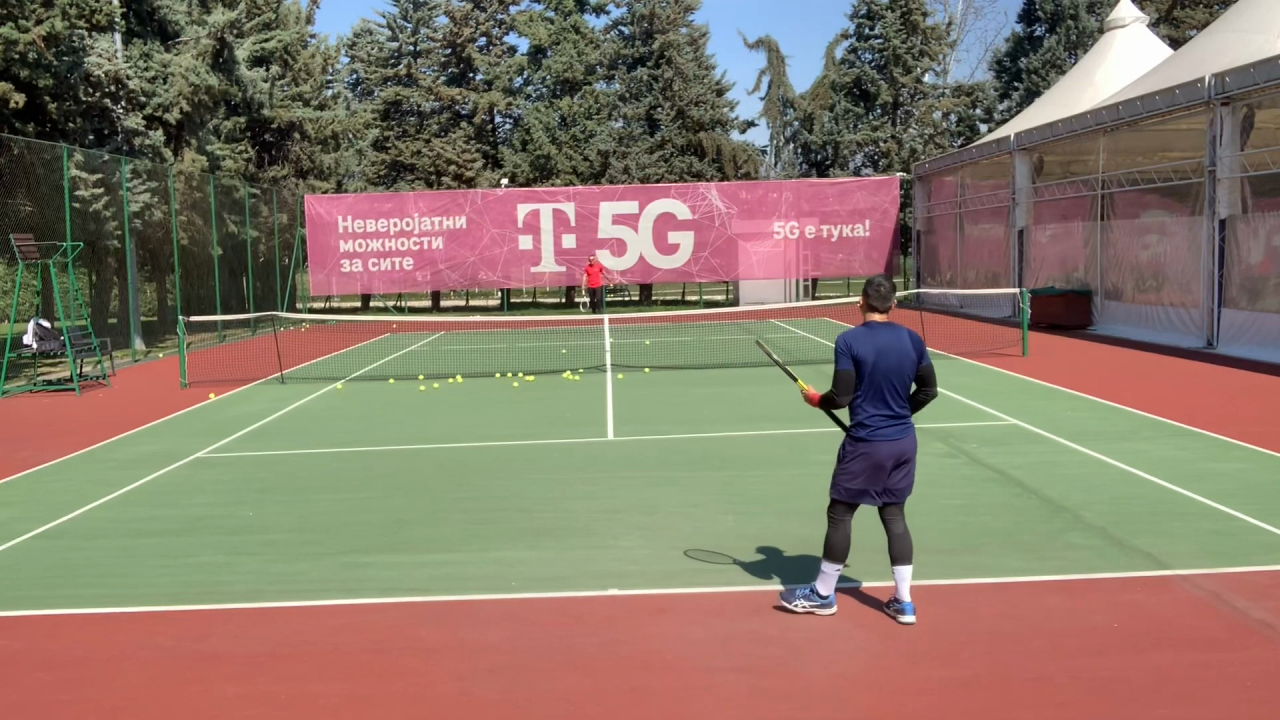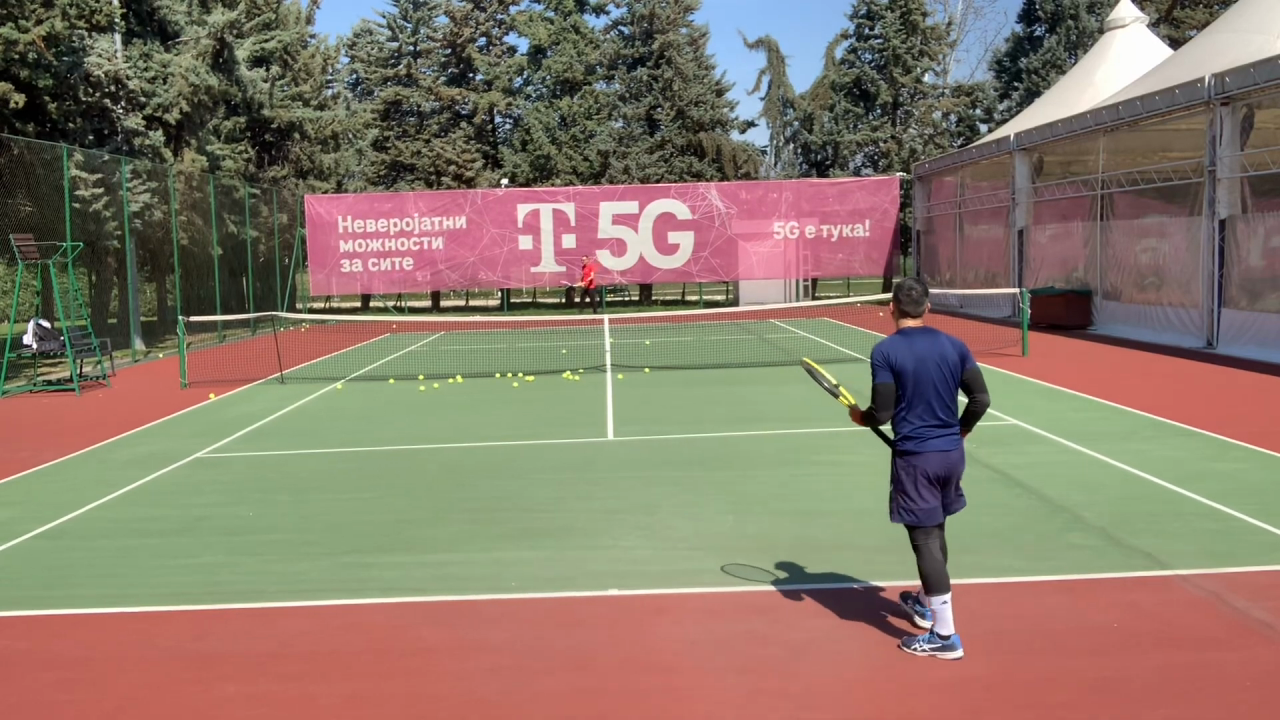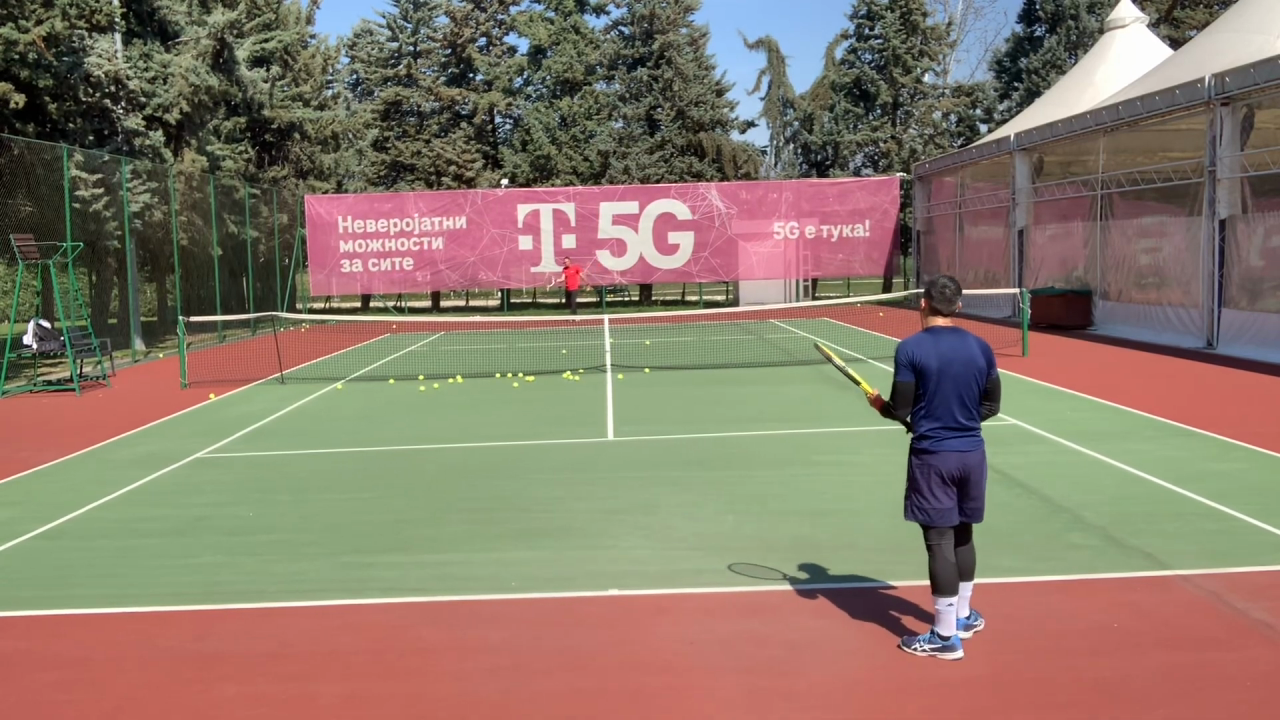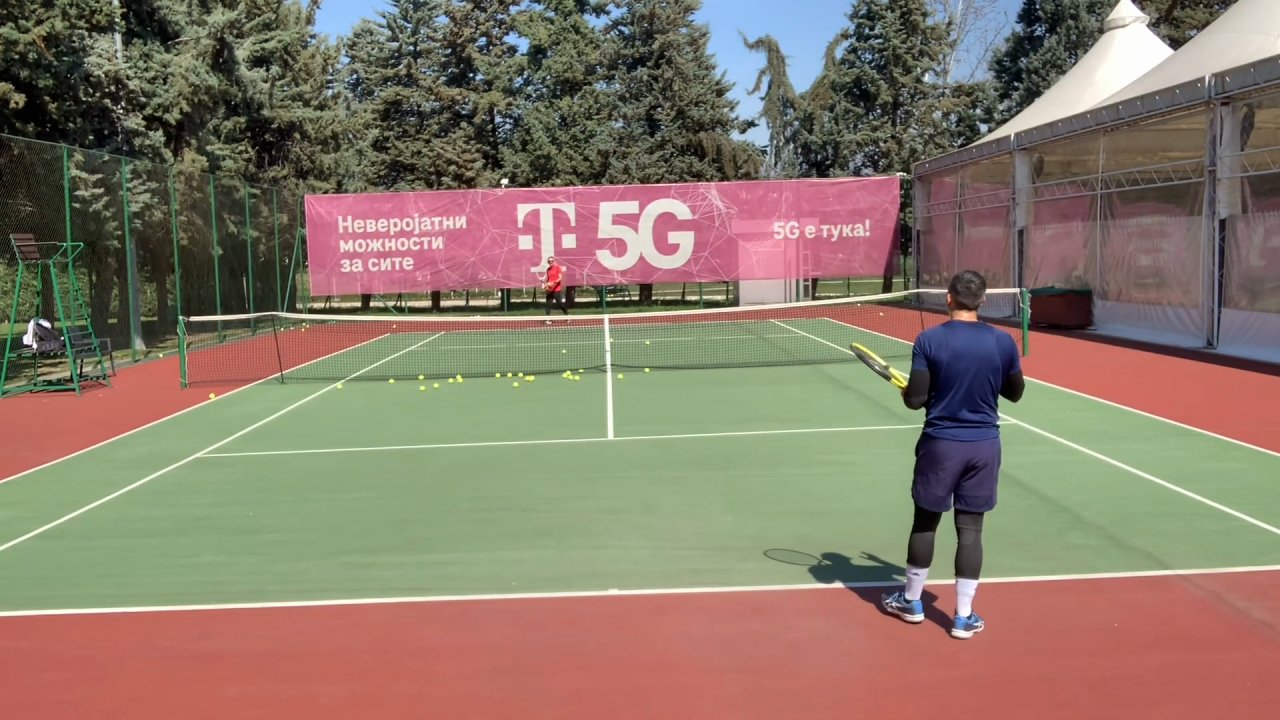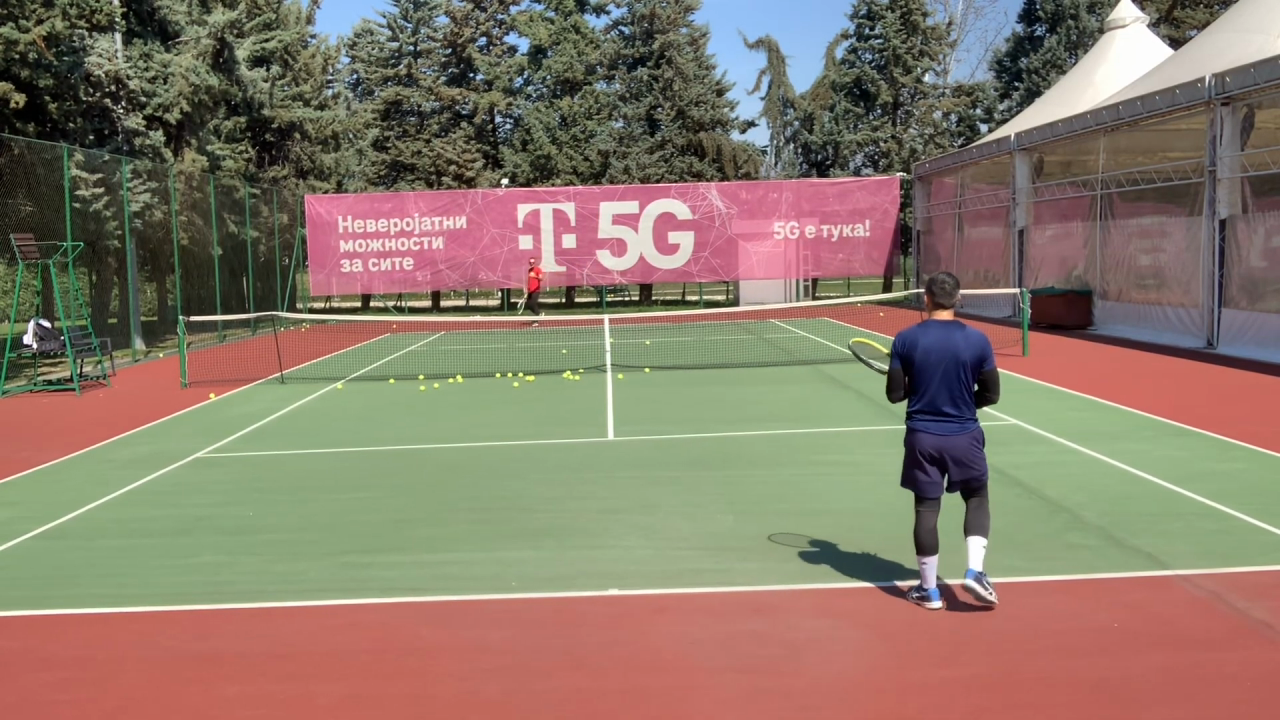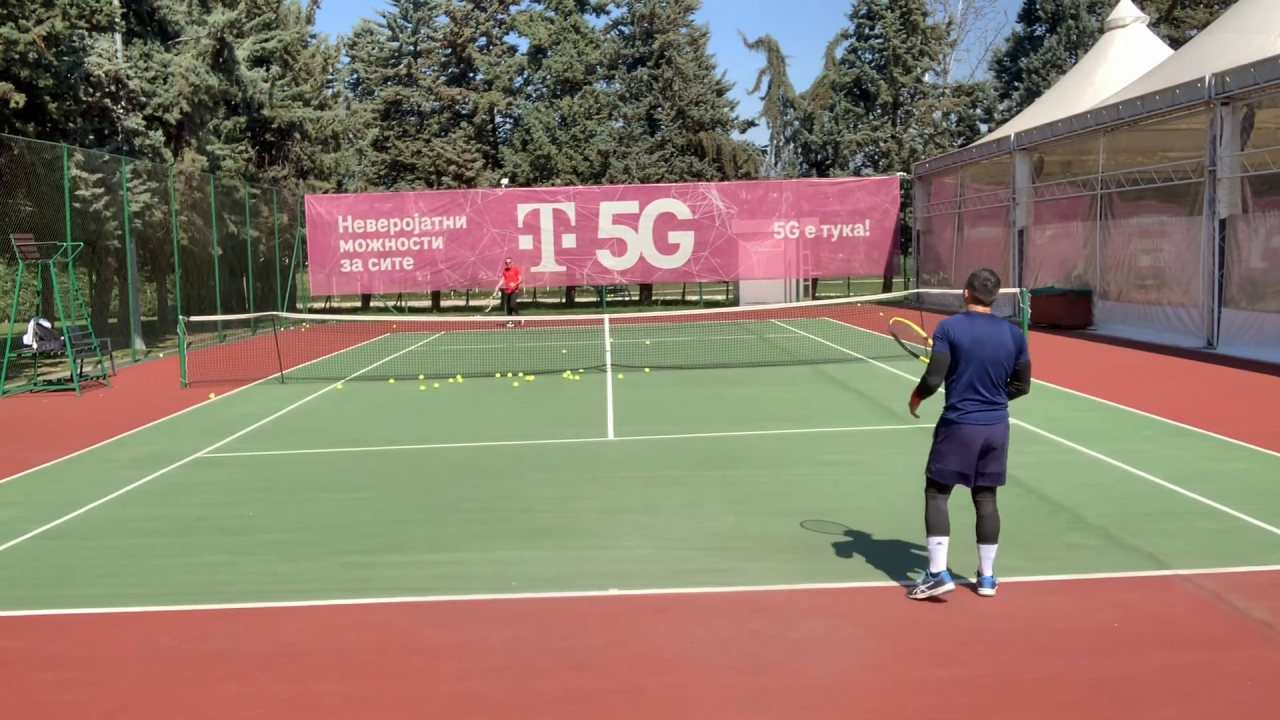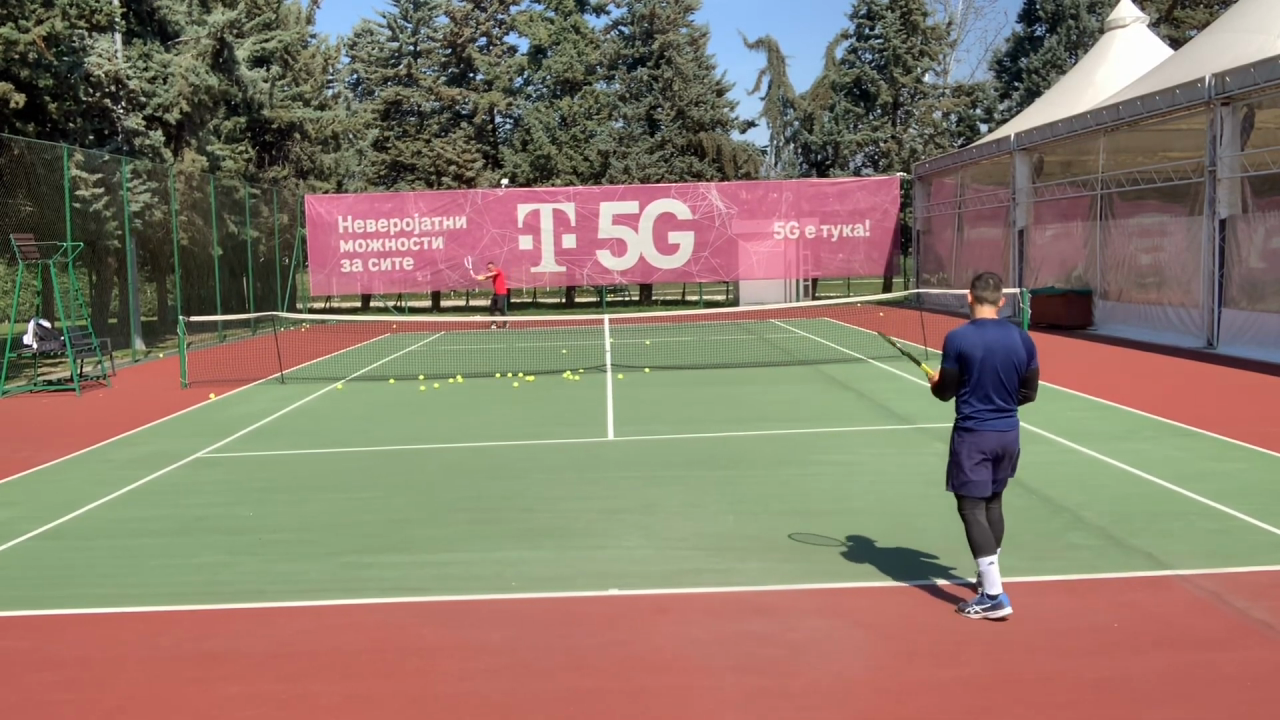
dt=0.7s
person 1, frame 1
left shoulder: (849, 341)
right shoulder: (913, 340)
left elbow: (840, 398)
right elbow: (927, 391)
left wrist: (814, 398)
left hip: (866, 444)
right hip: (904, 441)
left knee: (840, 514)
right knee: (894, 517)
left ankle: (822, 593)
right ankle: (903, 602)
person 1, frame 2
left shoulder: (885, 351)
right shoulder: (954, 346)
left elbow: (881, 414)
right elbow: (981, 399)
left wrist: (858, 416)
left hip: (915, 457)
right hip: (952, 453)
left knee: (924, 540)
right knee: (934, 531)
left ankle: (945, 636)
right ankle: (924, 605)
person 1, frame 3
left shoulder: (910, 349)
right shoulder: (981, 348)
left elbow: (899, 410)
right elbow: (992, 405)
left wrist: (878, 403)
left hip: (932, 457)
right hip: (972, 453)
left knee: (940, 542)
right knee: (962, 535)
left ankle: (945, 636)
right ankle: (963, 616)
person 1, frame 4
left shoulder: (928, 340)
right shoulder: (1003, 342)
left elbow: (915, 399)
right elbow: (1014, 393)
left wrist: (905, 391)
left hip: (940, 444)
right hip: (984, 446)
left knee: (925, 522)
right knee: (970, 529)
left ankle: (912, 601)
right ankle: (964, 616)
person 1, frame 5
left shoulder: (905, 339)
right shoulder: (977, 340)
left elbow: (894, 394)
right elbow: (991, 395)
left hip: (922, 437)
right hip: (964, 436)
left knee: (926, 511)
right knee: (977, 499)
left ankle: (928, 590)
right ankle: (974, 573)
person 1, frame 6
left shoulder: (949, 328)
right shoulder: (1014, 334)
left elbow: (933, 379)
right elbow: (1022, 385)
left wrist: (916, 396)
left hip: (958, 426)
right hip: (996, 427)
left knee: (937, 494)
right knee: (986, 499)
left ankle: (937, 573)
right ankle: (987, 577)
person 1, frame 7
left shoulder: (957, 338)
right shoulder: (1023, 339)
left elbow: (945, 392)
right elbow: (1029, 392)
left wrist: (934, 382)
left hip: (973, 436)
right hip: (1008, 434)
left knee: (972, 511)
right knee: (992, 504)
left ankle: (994, 597)
right ankle: (987, 577)
